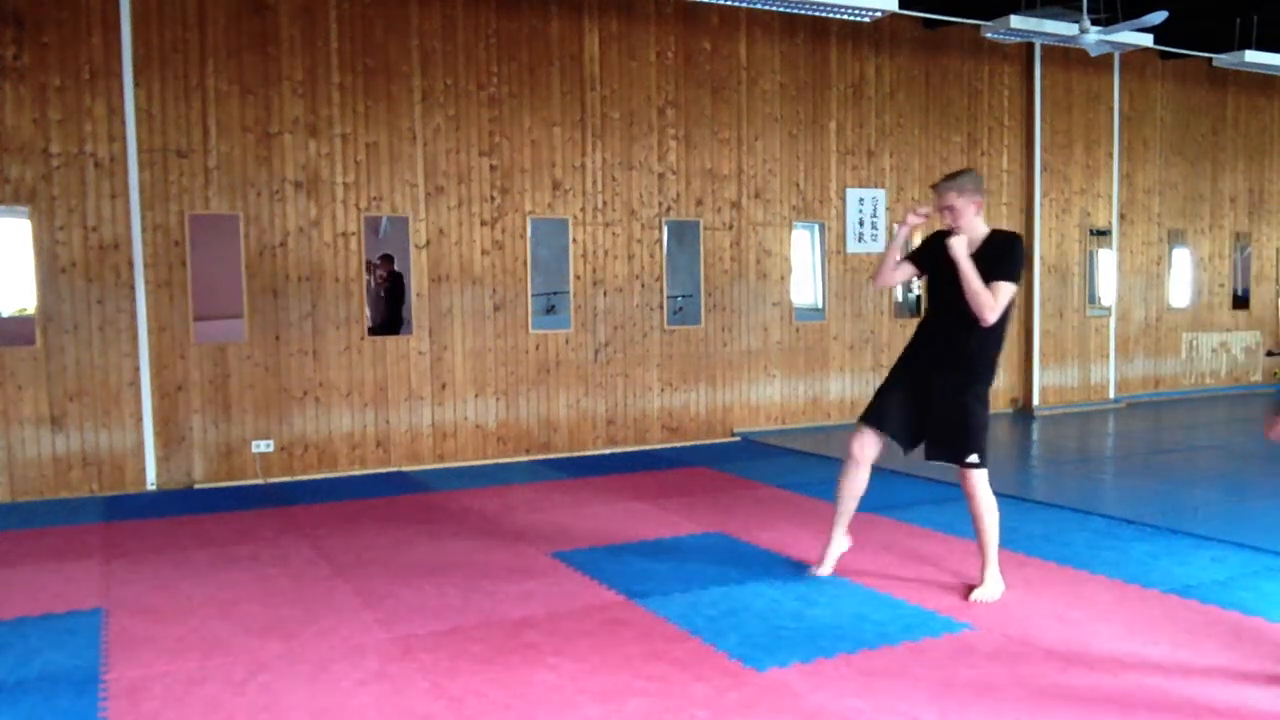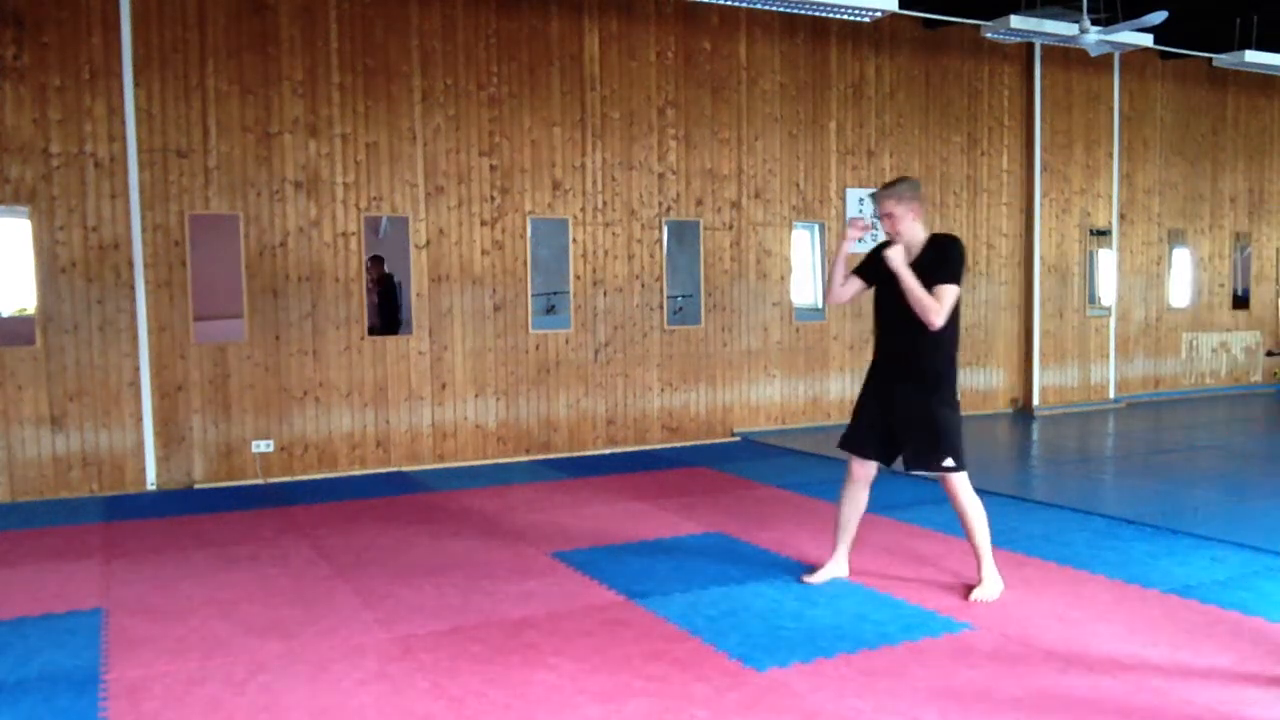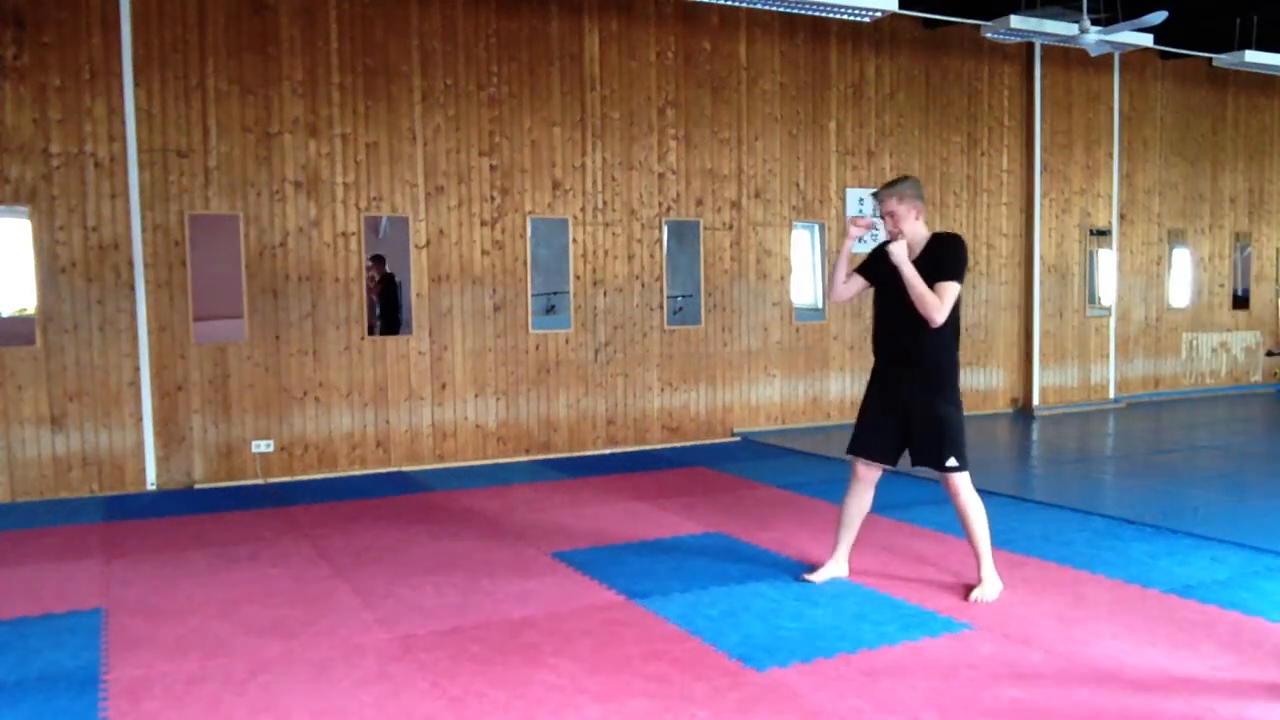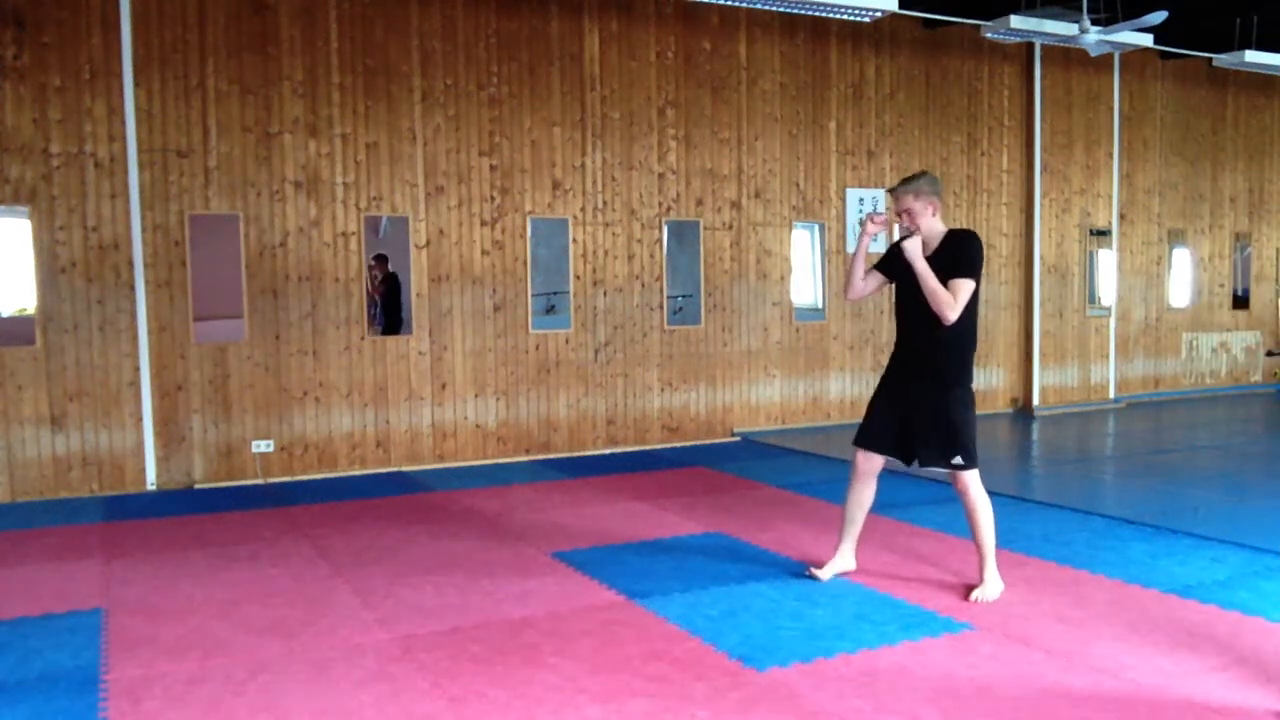
dt=0.3s
person 1, frame 1
left shoulder: (1007, 246)
right shoulder: (938, 243)
left elbow: (988, 314)
right elbow: (884, 279)
left wrist: (961, 257)
right wrist: (904, 231)
left hip: (965, 379)
right hip: (917, 365)
left knee: (973, 480)
right knee: (862, 445)
left ankle: (992, 575)
right ankle: (838, 537)
person 1, frame 2
left shoulder: (947, 249)
right shoulder: (882, 254)
left elbow: (935, 317)
right elbow: (835, 296)
left wrist: (900, 268)
right wrist: (846, 245)
left hip: (931, 387)
right hip: (885, 380)
left knee: (954, 482)
right knee: (858, 470)
left ankle: (989, 573)
right ankle: (839, 560)
person 1, frame 3
left shoulder: (948, 247)
right shoulder: (884, 253)
left elbow: (936, 315)
right elbow: (836, 294)
left wrist: (902, 263)
right wrist: (848, 242)
left hip: (934, 385)
right hip: (888, 380)
left knee: (957, 482)
right knee: (864, 470)
left ankle: (988, 574)
right ankle: (839, 560)
person 1, frame 4
left shoulder: (965, 244)
right shoulder: (901, 249)
left elbow: (950, 312)
right elbow: (854, 291)
left wrist: (917, 260)
right wrist: (865, 238)
left hip: (947, 382)
right hip: (902, 375)
left knee: (965, 479)
right knee: (865, 462)
left ankle: (990, 574)
right ankle: (845, 553)
